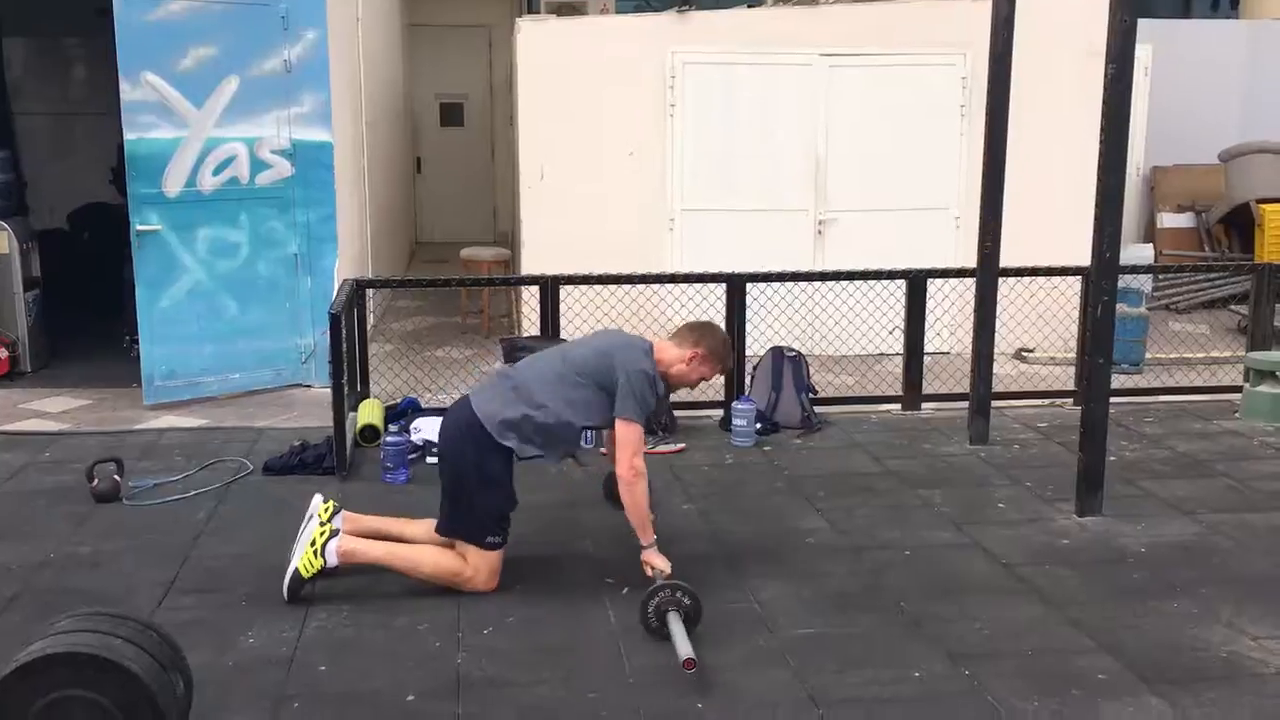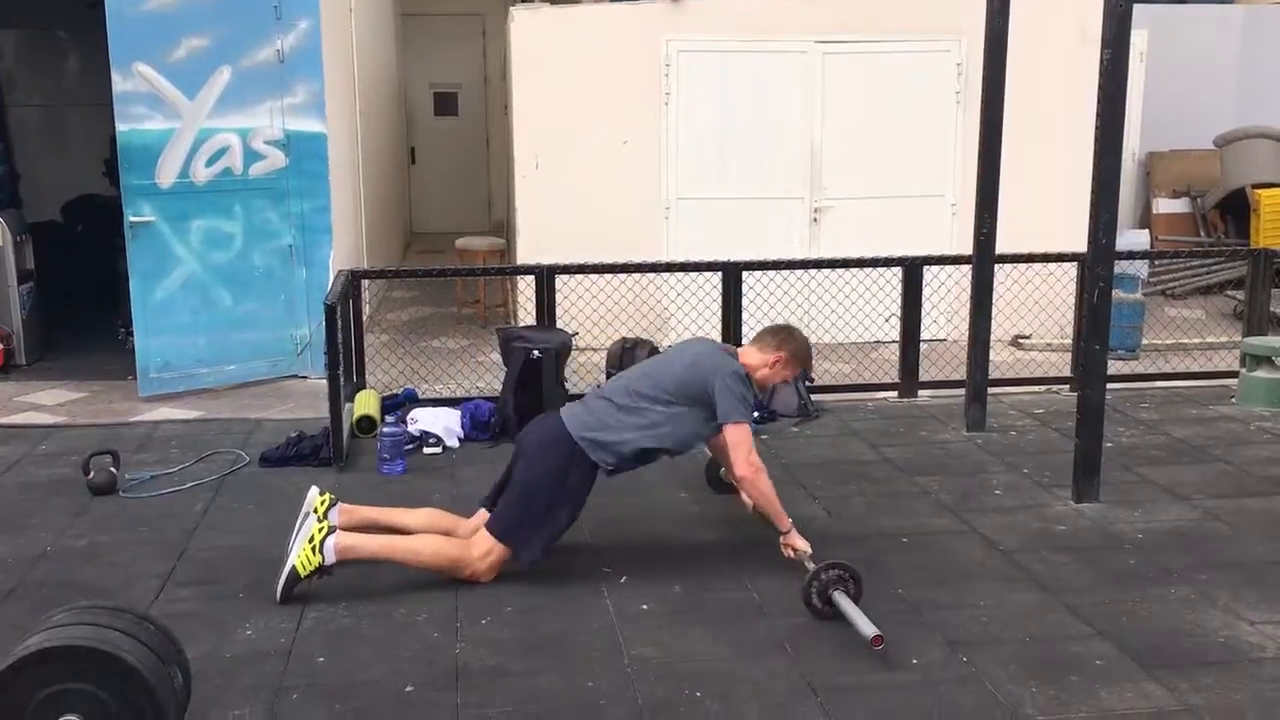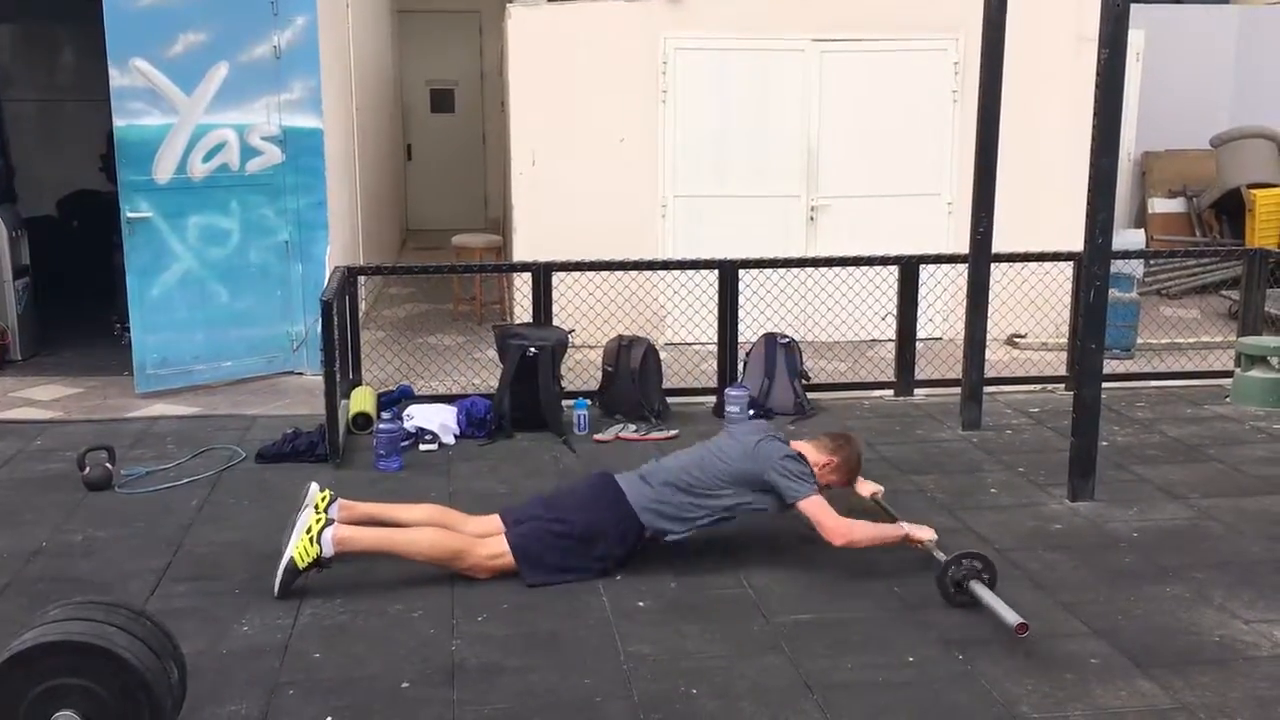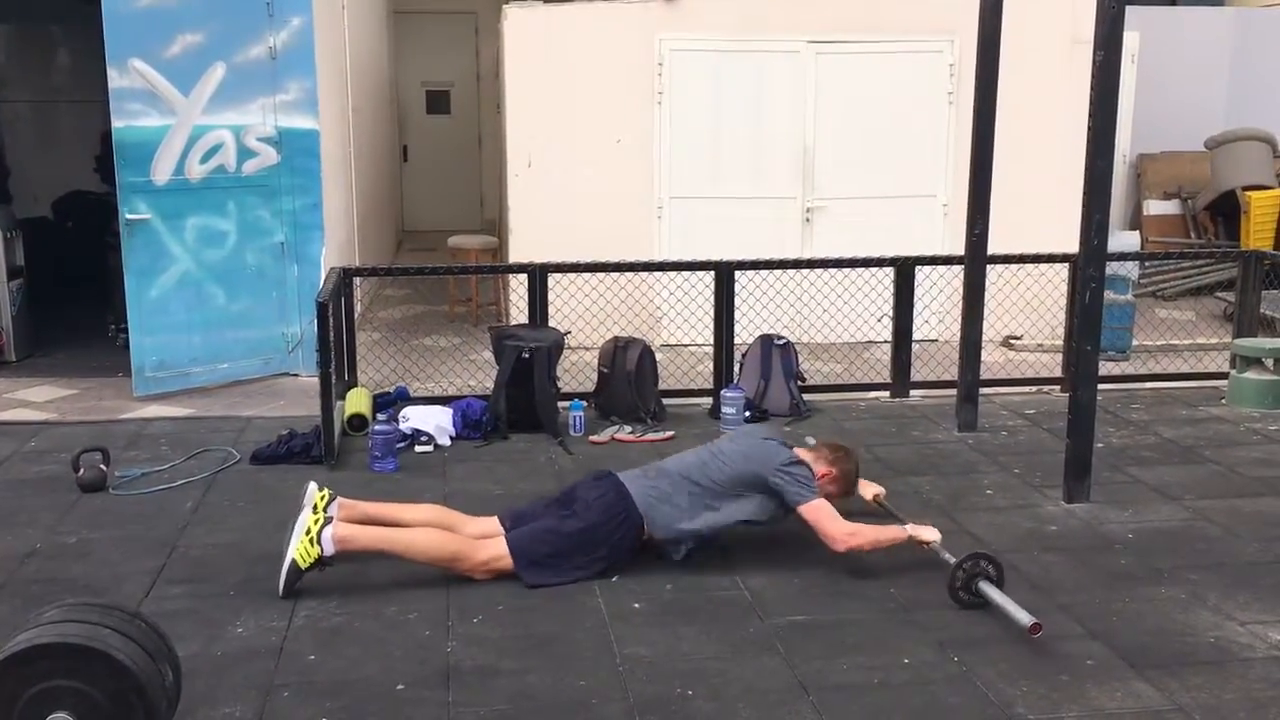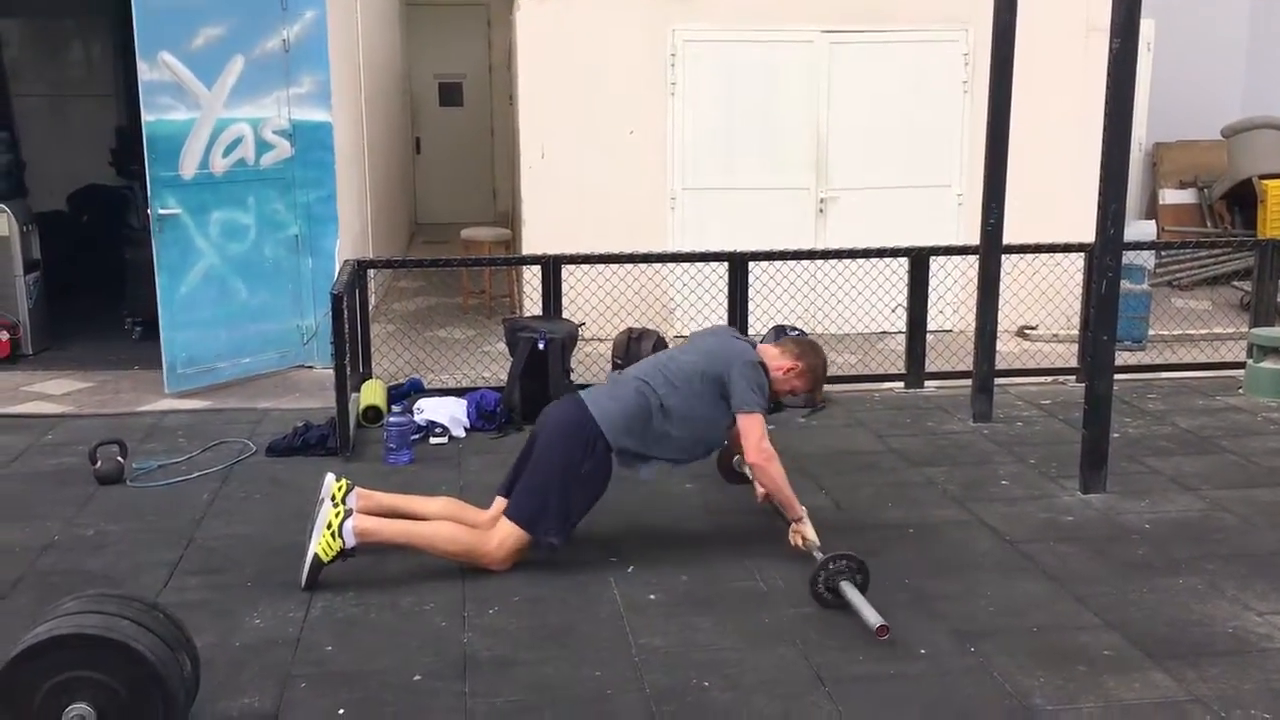
dt=0.7s
person 1, frame 1
left shoulder: (630, 350)
right shoulder: (641, 371)
left elbow: (616, 440)
right elbow: (629, 467)
left wrist: (635, 507)
right wrist: (648, 545)
left hip: (473, 420)
right hip: (484, 435)
left knee: (460, 540)
right knee: (478, 575)
left ankle: (339, 521)
right ankle: (338, 548)
person 1, frame 2
left shoulder: (710, 355)
right shoulder: (732, 376)
left elbow: (714, 431)
right elbow: (748, 467)
left wrist: (742, 486)
right wrist: (785, 526)
left hip: (556, 432)
right hip: (571, 453)
left knee: (469, 531)
right knee: (477, 562)
left ankle: (334, 513)
right ankle: (333, 546)
person 1, frame 3
left shoulder: (765, 433)
right shoulder: (785, 464)
right elbow: (838, 534)
left wrist: (853, 482)
right wrist: (907, 531)
left hip: (604, 491)
right hip: (615, 523)
left knee: (474, 524)
right knee: (480, 557)
left ankle: (337, 508)
right ankle: (333, 538)
person 1, frame 4
left shoulder: (771, 438)
right shoulder: (787, 468)
right elbow: (840, 538)
left wrist: (857, 483)
right wrist: (909, 532)
left hip: (607, 490)
right hip: (617, 520)
left knee: (475, 527)
right knee: (480, 560)
left ankle: (334, 508)
right ankle: (333, 538)
person 1, frame 5
left shoulder: (729, 341)
right shoulder: (749, 366)
left elbow: (729, 422)
right elbow: (759, 454)
left wrist: (756, 476)
right wrist: (798, 515)
left hip: (572, 416)
right hip: (589, 438)
left knee: (486, 520)
right knee: (495, 549)
left ankle: (352, 498)
right ankle: (352, 528)
